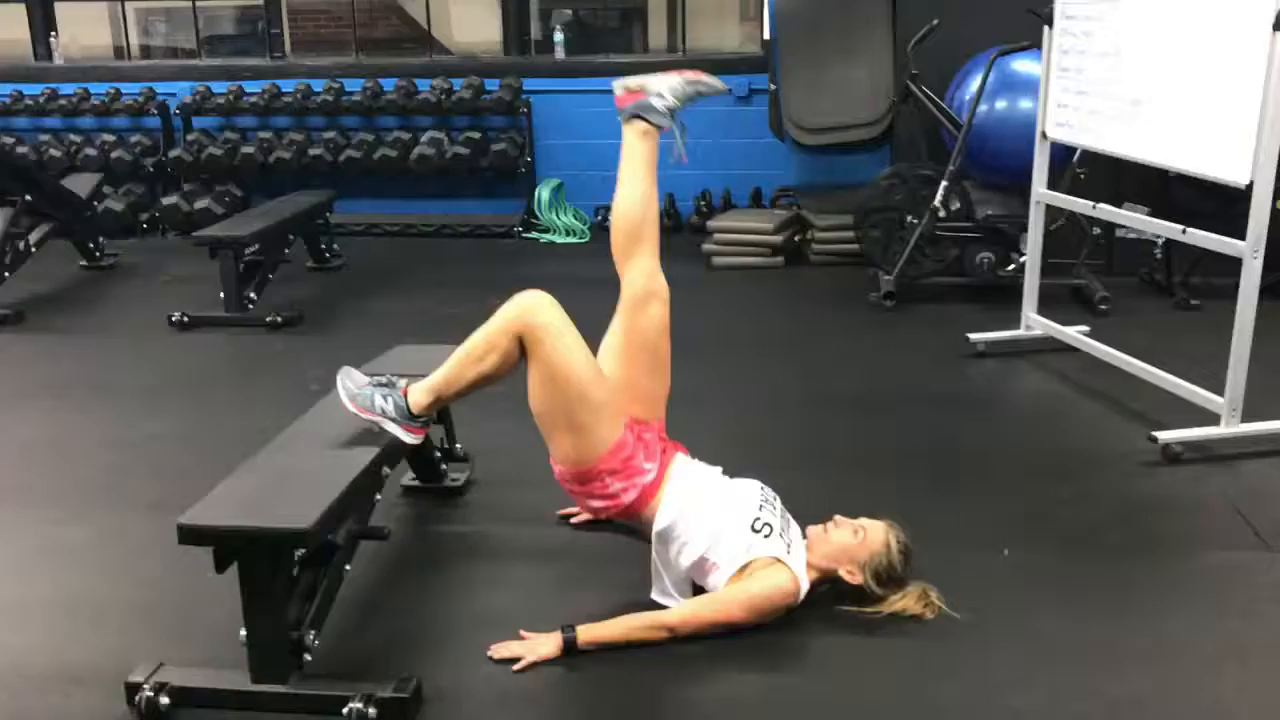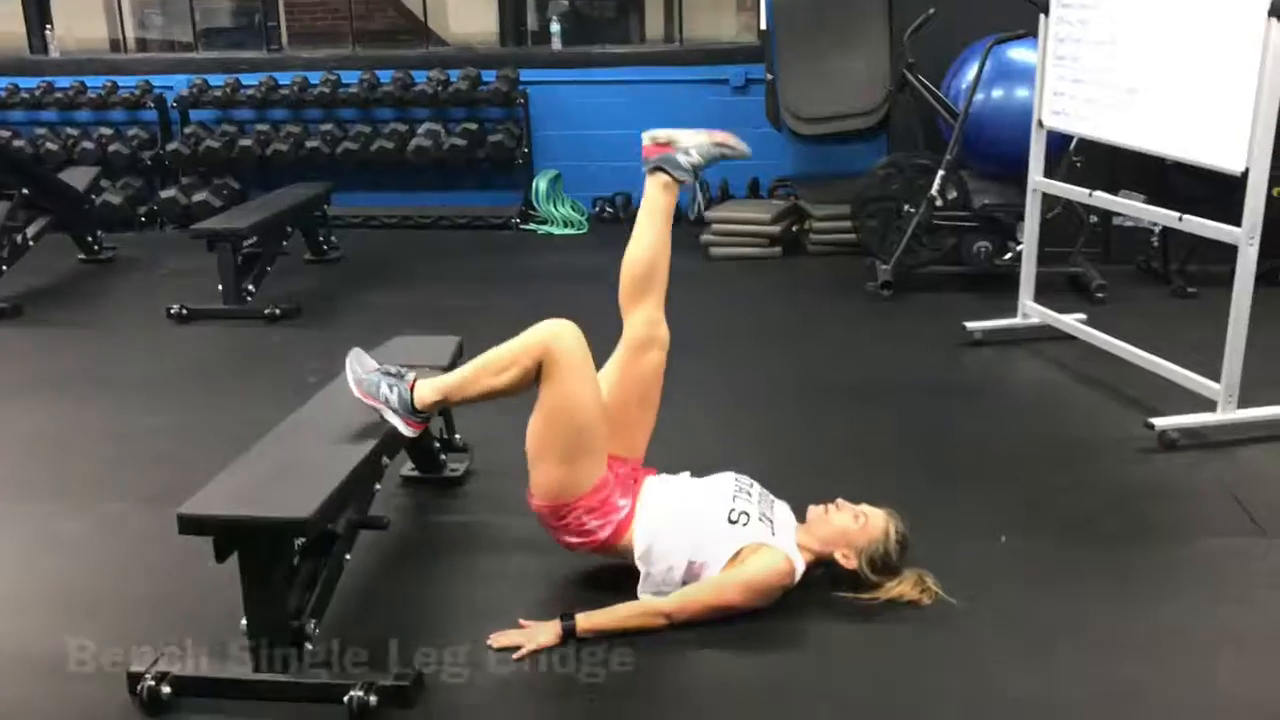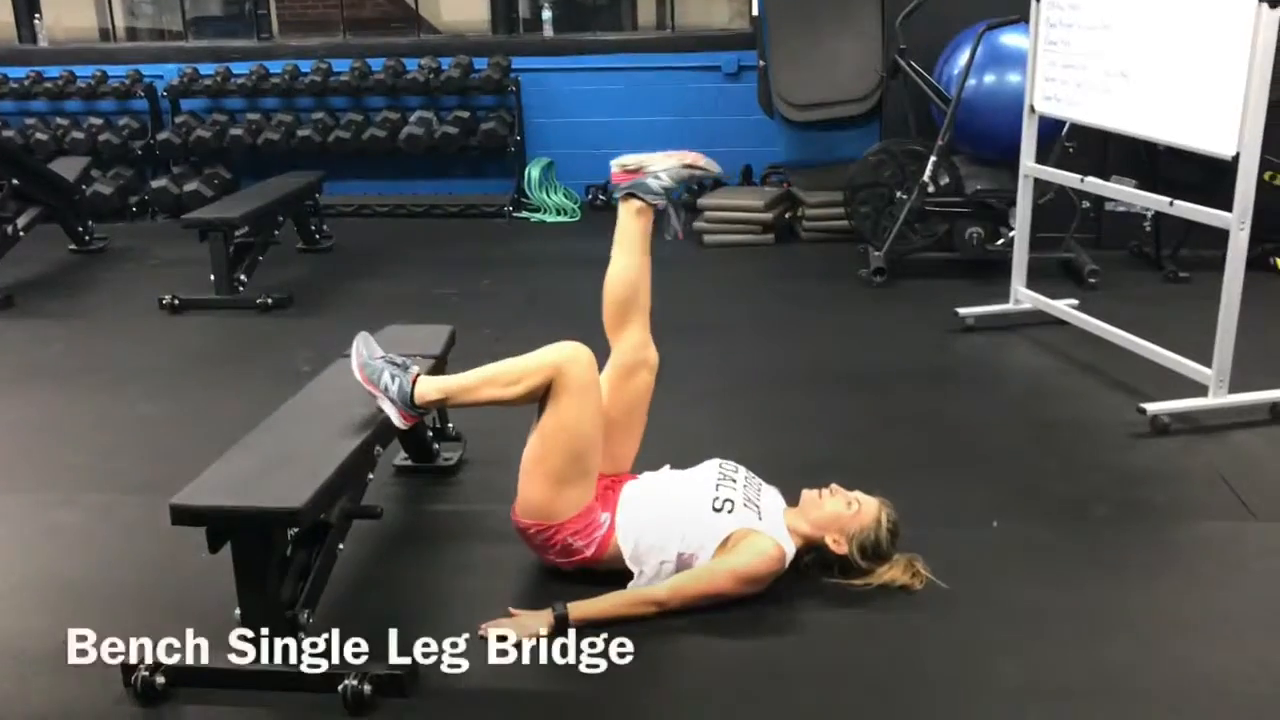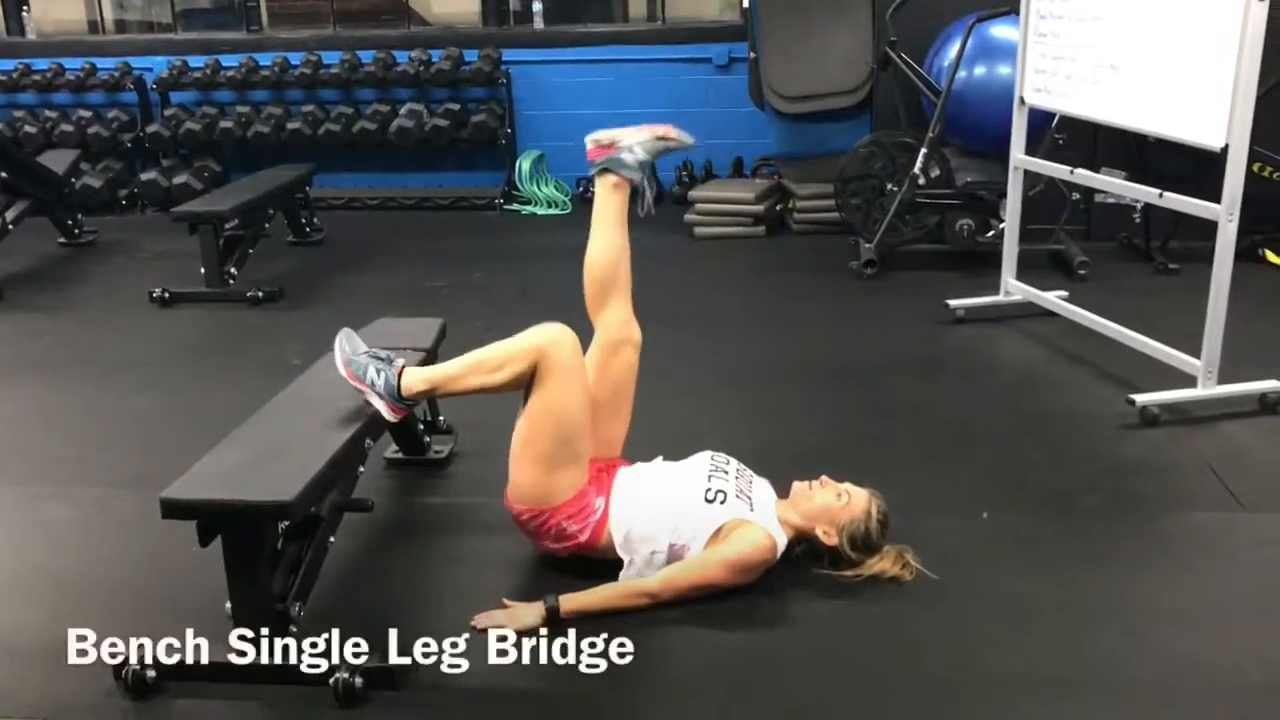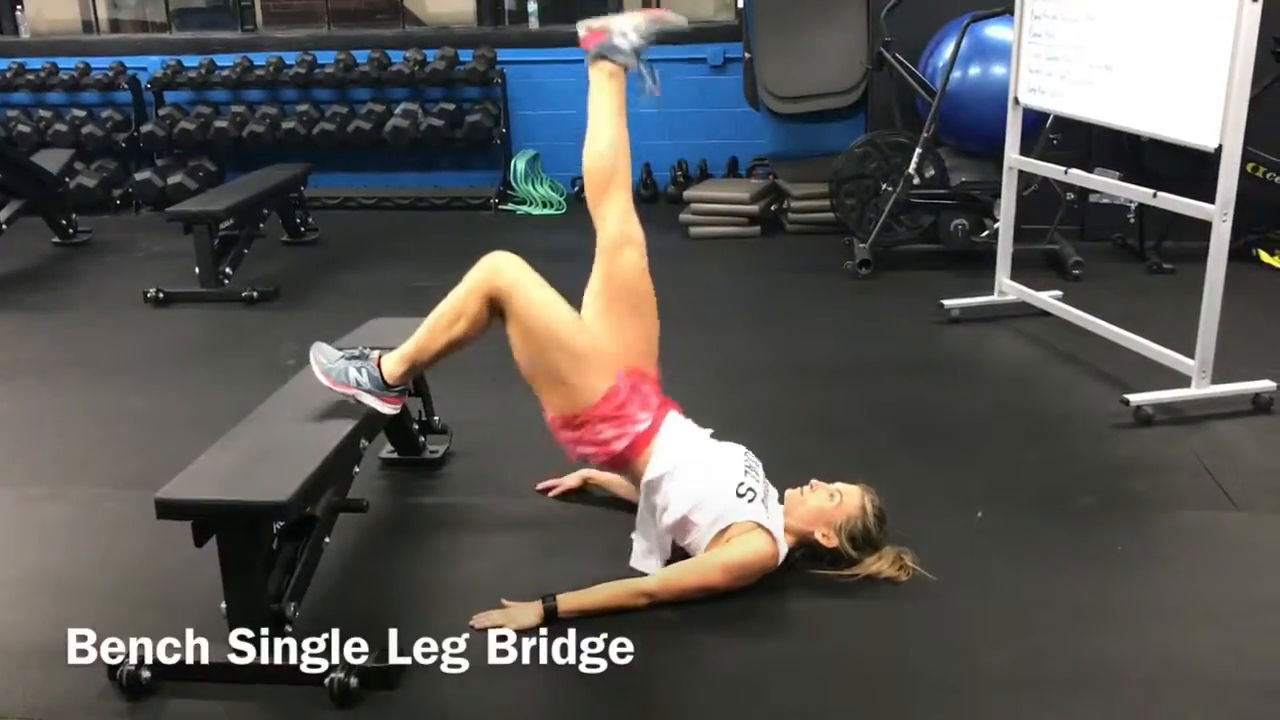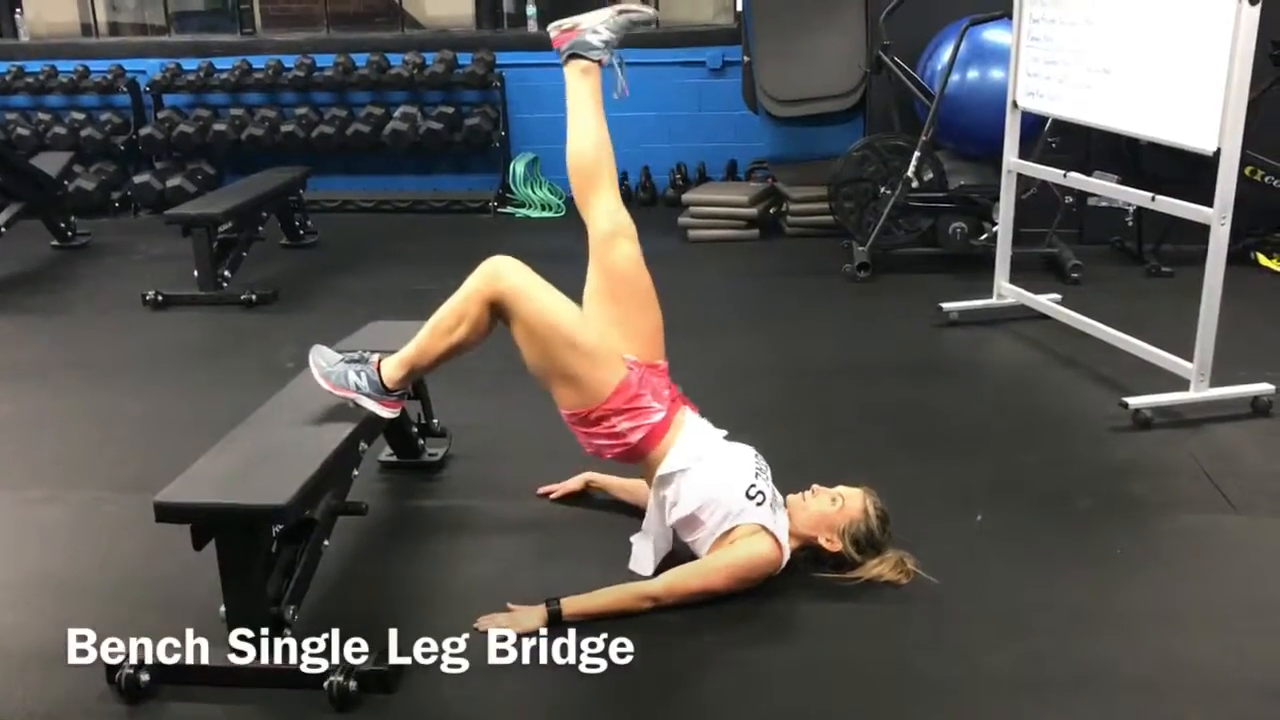
dt=0.3s
person 1, frame 1
left shoulder: (783, 586)
right shoulder: (785, 540)
left elbow: (671, 624)
left wrist: (566, 640)
left hip: (618, 472)
right hip: (638, 456)
left knee: (533, 311)
right knee: (644, 288)
left ankle: (413, 407)
person 1, frame 2
left shoulder: (777, 568)
right shoulder: (780, 525)
left elbow: (668, 612)
left wrist: (563, 629)
left hip: (591, 509)
right hip: (622, 486)
left knee: (558, 338)
left ankle: (418, 402)
person 1, frame 3
left shoulder: (767, 555)
right shoulder: (769, 508)
left elbow: (661, 599)
left wrist: (554, 617)
left hip: (571, 529)
right hip: (606, 497)
left knee: (572, 359)
left ankle: (416, 393)
person 1, frame 4
left shoulder: (759, 545)
right shoulder: (760, 500)
left elbow: (652, 591)
left wrist: (545, 611)
left hip: (565, 515)
right hip: (598, 484)
left knee: (554, 342)
left ankle: (402, 386)
person 1, frame 5
left shoulder: (761, 548)
right shoulder: (765, 508)
left elbow: (648, 592)
left wrist: (545, 608)
left hip: (611, 414)
right hip: (628, 405)
left knee: (499, 272)
right knee: (618, 230)
left ankle: (385, 378)
person 1, frame 6
left shoulder: (765, 550)
right shoulder: (771, 510)
left elbow: (652, 595)
left wrist: (547, 613)
left hip: (623, 408)
right hip: (641, 394)
left knee: (500, 278)
right knee: (608, 224)
left ankle: (386, 380)
right ankle: (584, 60)
